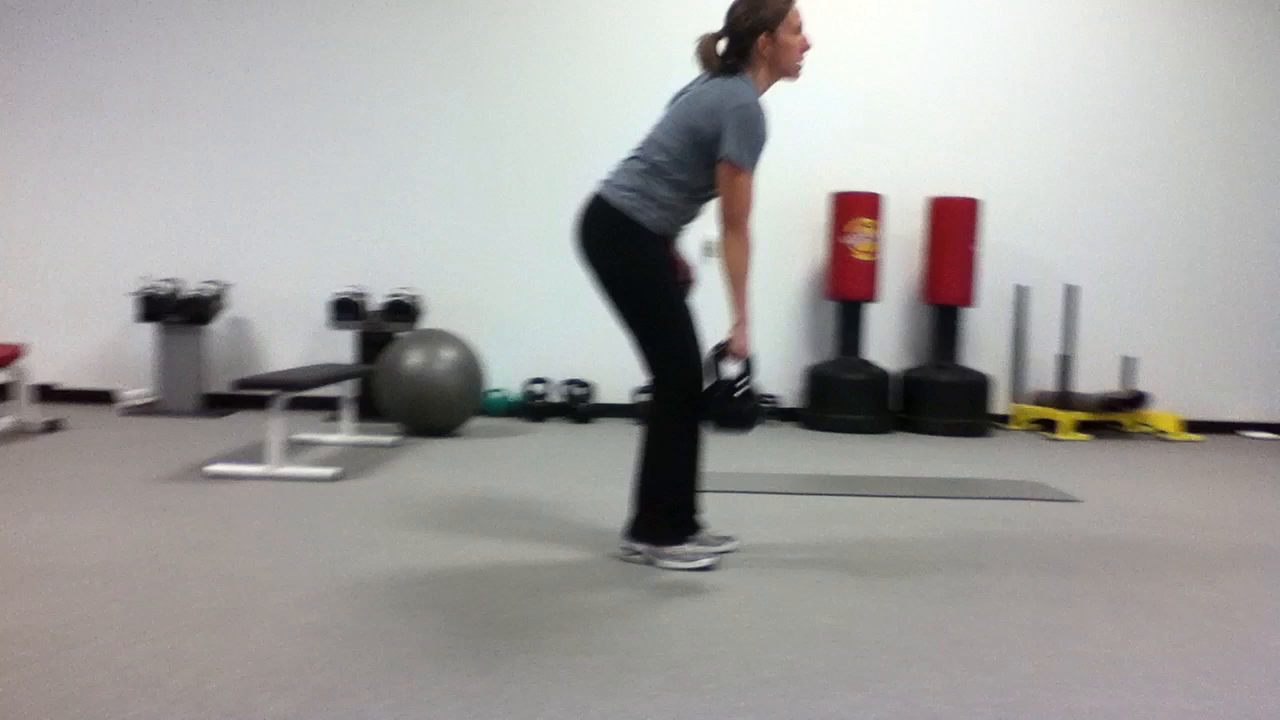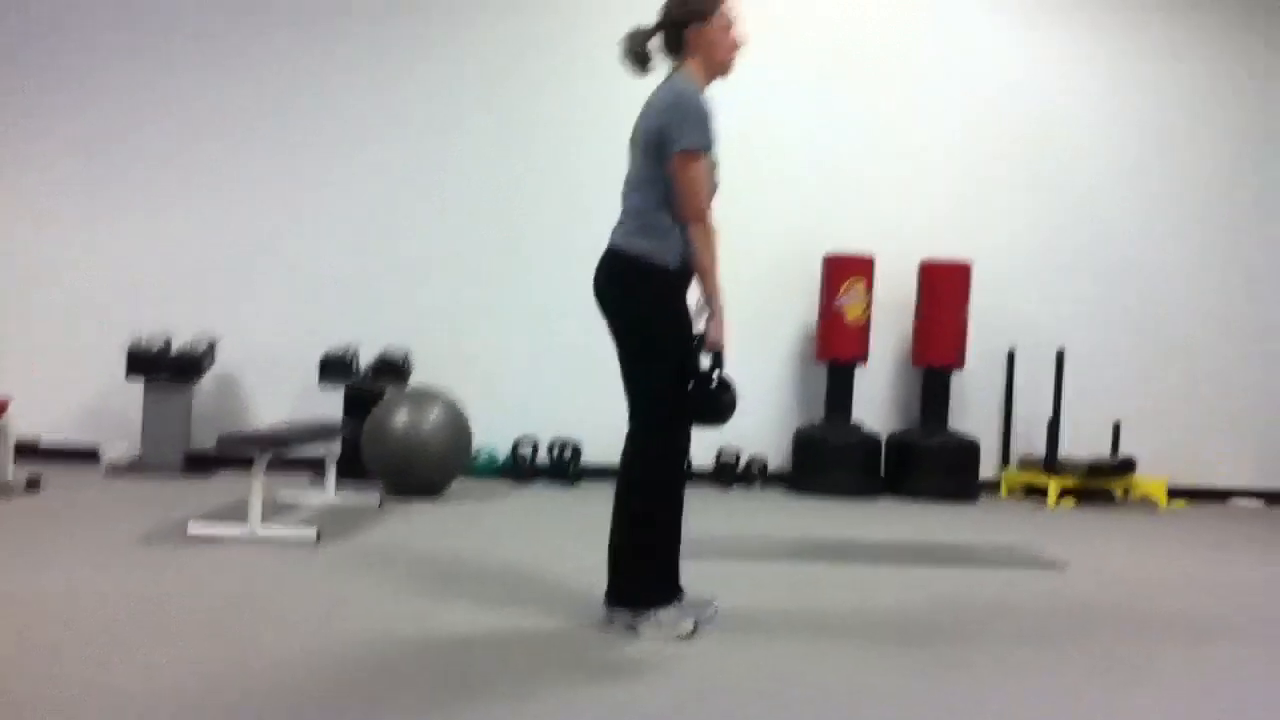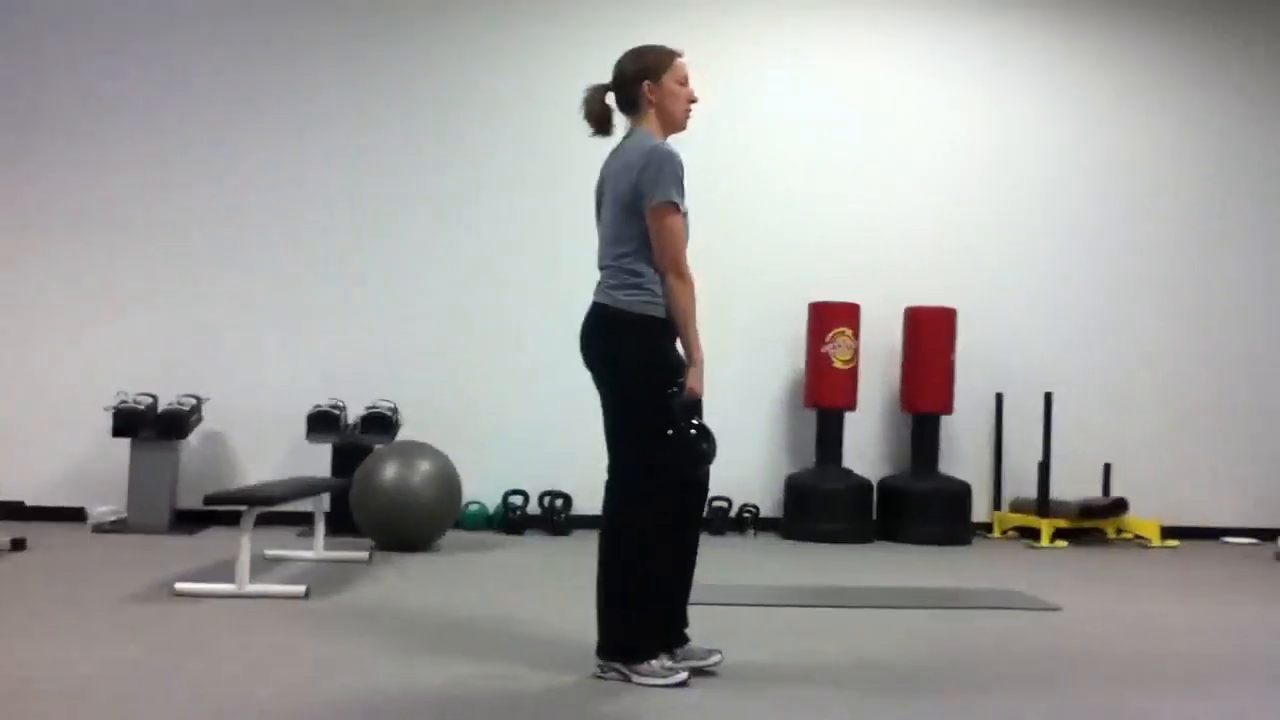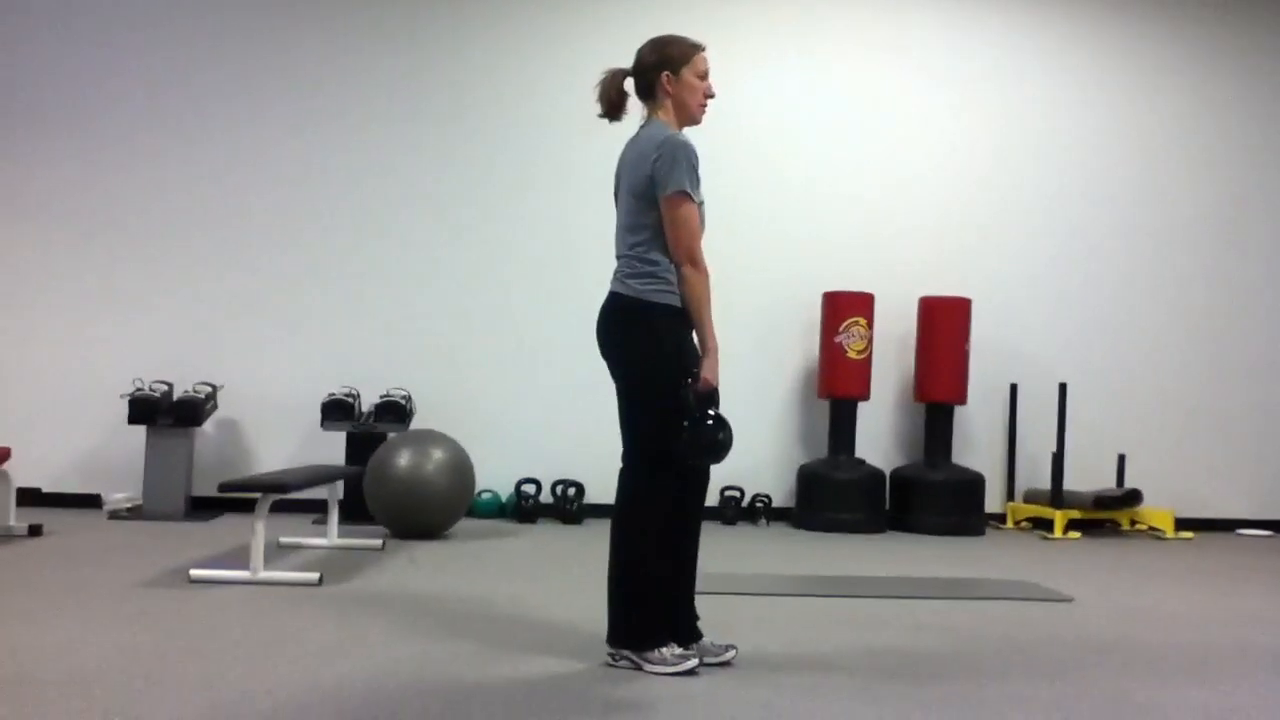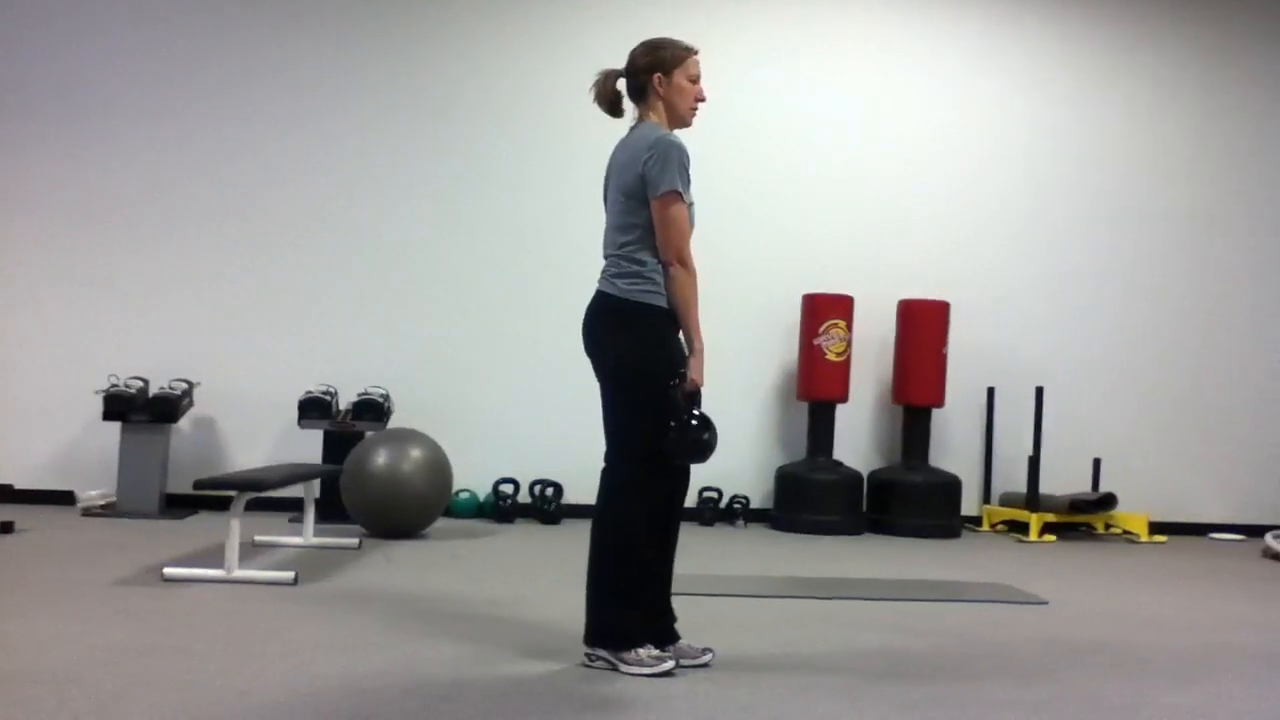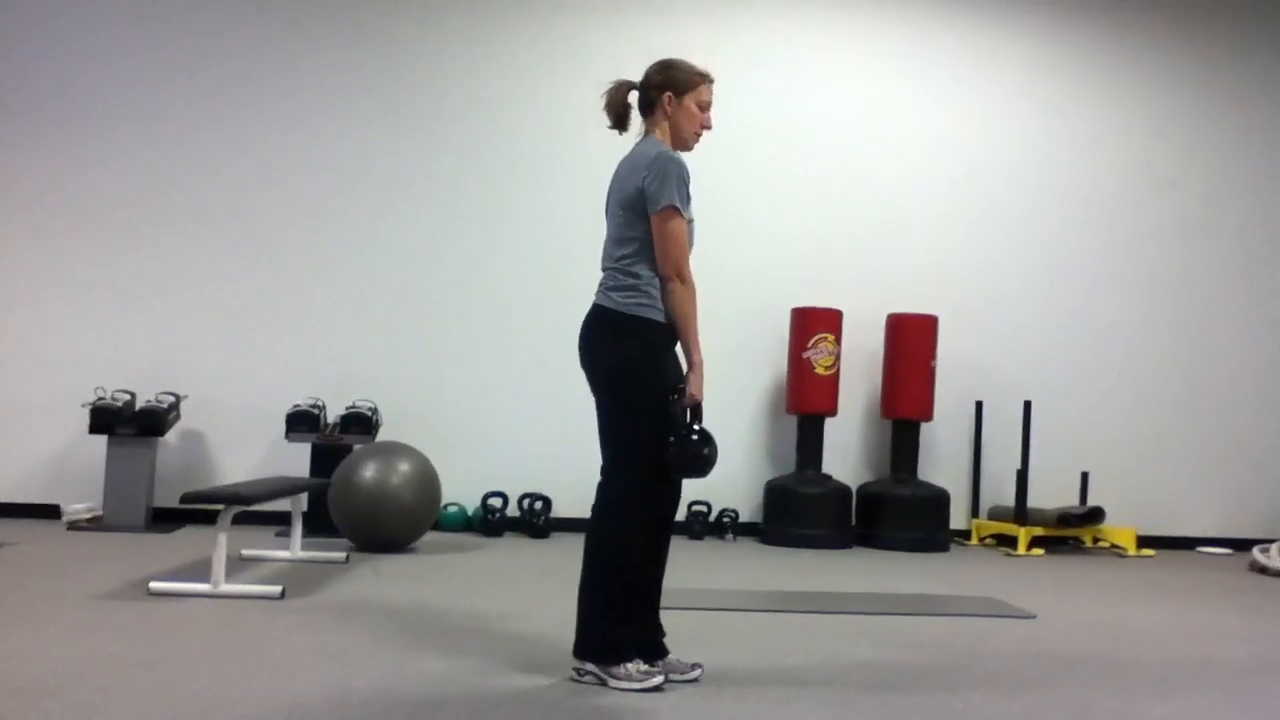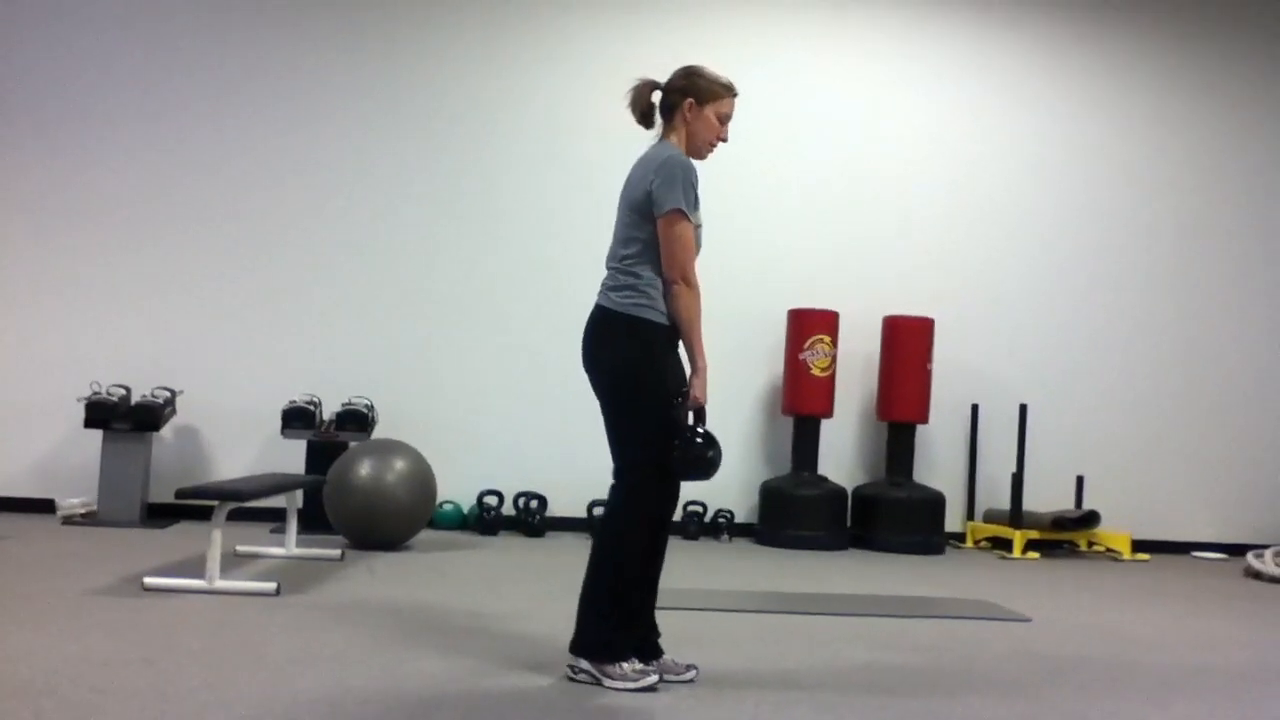
dt=0.3s
person 1, frame 1
left shoulder: (721, 88)
right shoulder: (742, 110)
right elbow: (735, 226)
left wrist: (670, 254)
right wrist: (740, 322)
left hip: (621, 228)
right hip: (624, 237)
left knee: (679, 374)
right knee: (679, 378)
left ankle: (674, 524)
right ankle: (655, 531)
person 1, frame 2
left shoulder: (671, 96)
right shoulder: (686, 103)
right elbow: (694, 219)
left wrist: (683, 297)
right wrist: (714, 311)
left hip: (637, 277)
right hip: (645, 284)
left knee: (665, 431)
right knee: (661, 433)
left ankle: (657, 589)
right ankle: (635, 597)
person 1, frame 3
left shoulder: (623, 157)
right shoulder: (657, 158)
right elbow: (673, 271)
left wrist: (676, 354)
right wrist: (694, 359)
left hip: (617, 330)
right hip: (637, 336)
left knee: (677, 481)
right knee: (642, 488)
left ankle: (662, 638)
right ankle: (627, 649)
person 1, frame 4
left shoulder: (640, 146)
right shoulder: (672, 149)
right elbow: (688, 261)
left wrist: (691, 345)
right wrist: (709, 349)
left hip: (634, 320)
right hip: (651, 328)
left knee: (680, 474)
right knee: (653, 477)
left ankle: (674, 628)
right ankle: (636, 636)
person 1, frame 5
left shoulder: (630, 147)
right shoulder: (664, 149)
right elbow: (676, 261)
left wrist: (678, 346)
right wrist: (695, 349)
left hip: (620, 321)
right hip: (640, 328)
left knee: (659, 475)
right knee: (635, 477)
left ankle: (651, 630)
right ankle: (612, 637)
person 1, frame 6
left shoulder: (636, 162)
right shoulder: (665, 165)
right elbow: (674, 276)
left wrist: (677, 360)
right wrist: (694, 363)
left hip: (617, 335)
right hip: (635, 342)
left knee: (651, 489)
right knee: (631, 490)
left ankle: (639, 644)
right ankle: (600, 649)
person 1, frame 7
left shoulder: (654, 164)
right shoulder: (675, 168)
right elbow: (680, 280)
left wrist: (681, 365)
right wrist: (698, 368)
left hip: (625, 339)
right hip: (635, 343)
left knee: (652, 489)
right knee: (641, 489)
left ankle: (633, 644)
right ankle: (596, 648)
